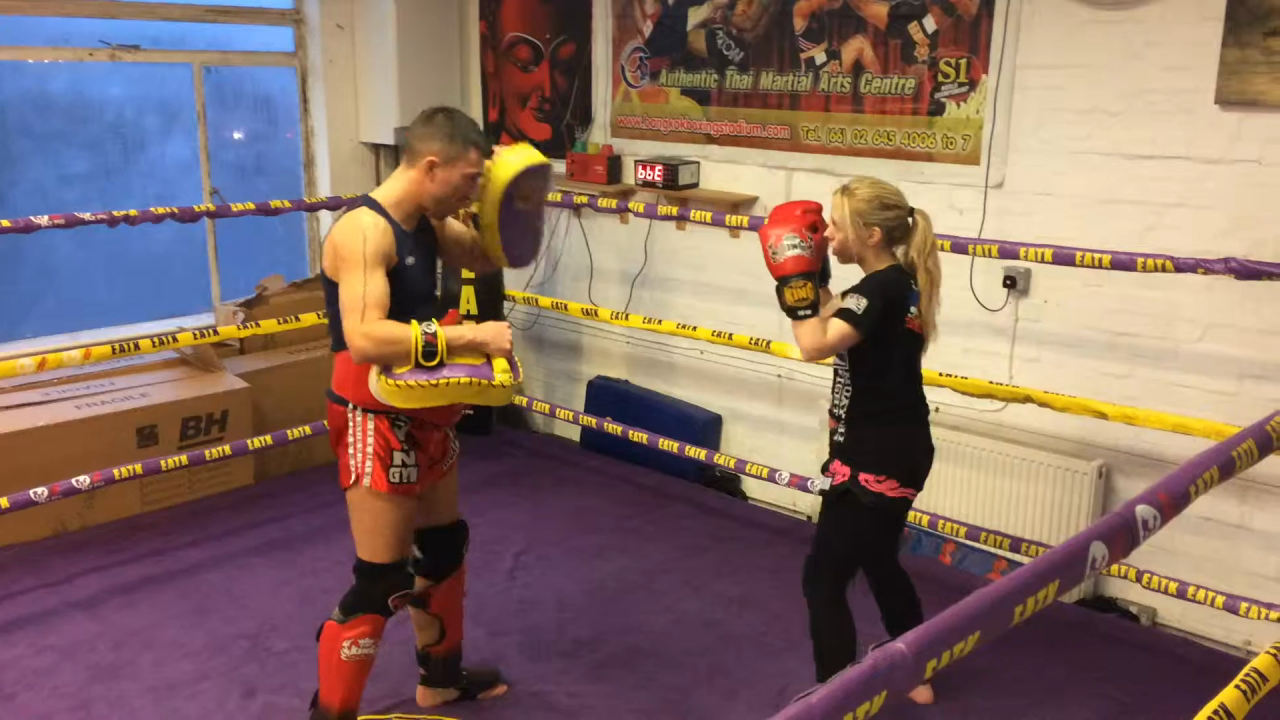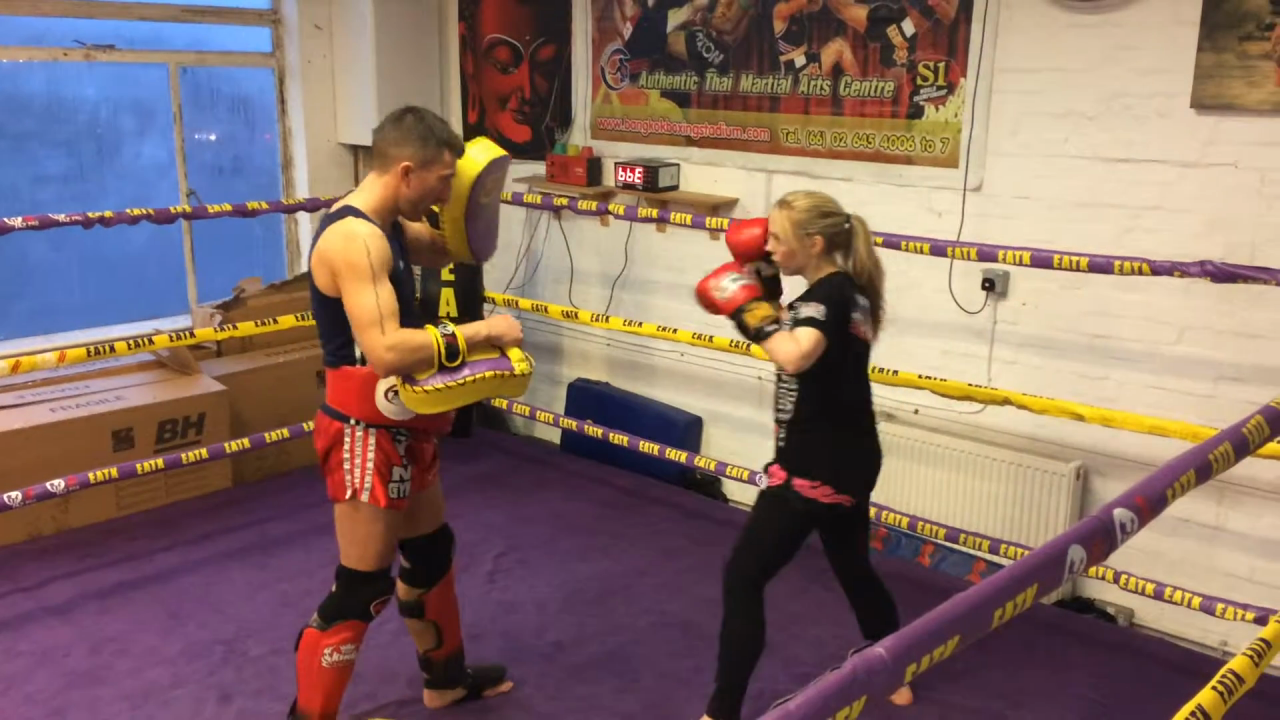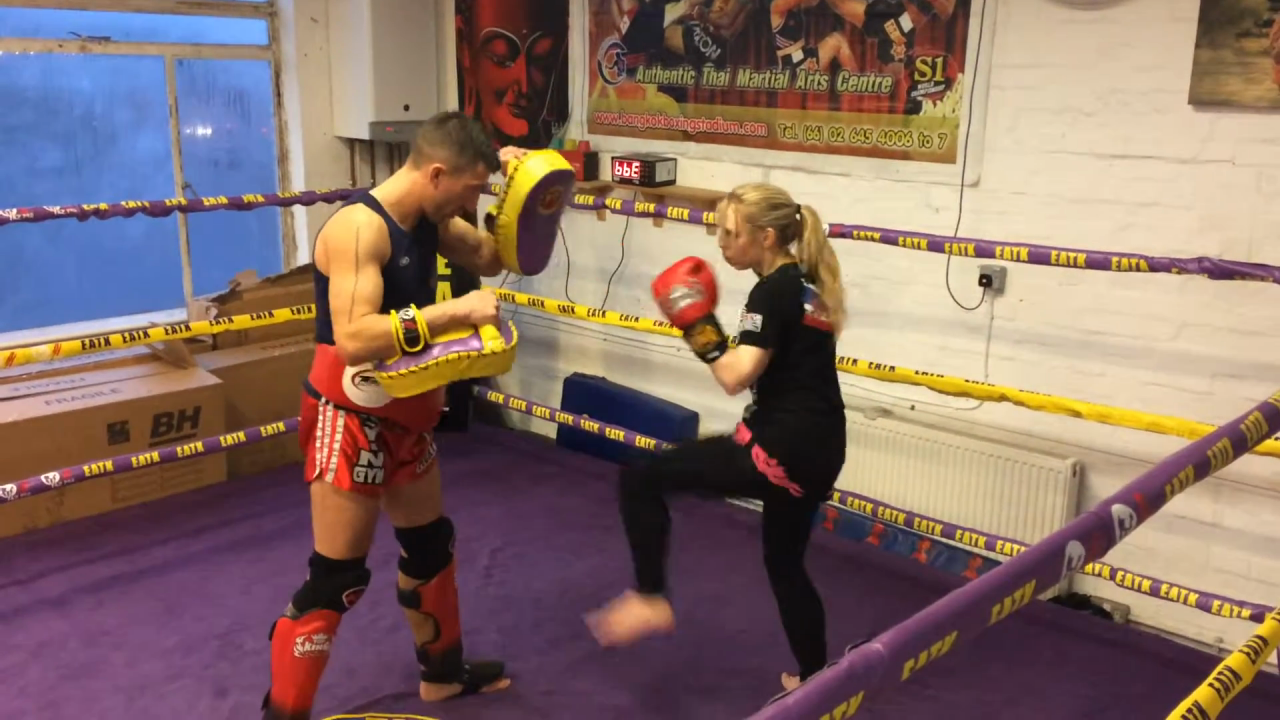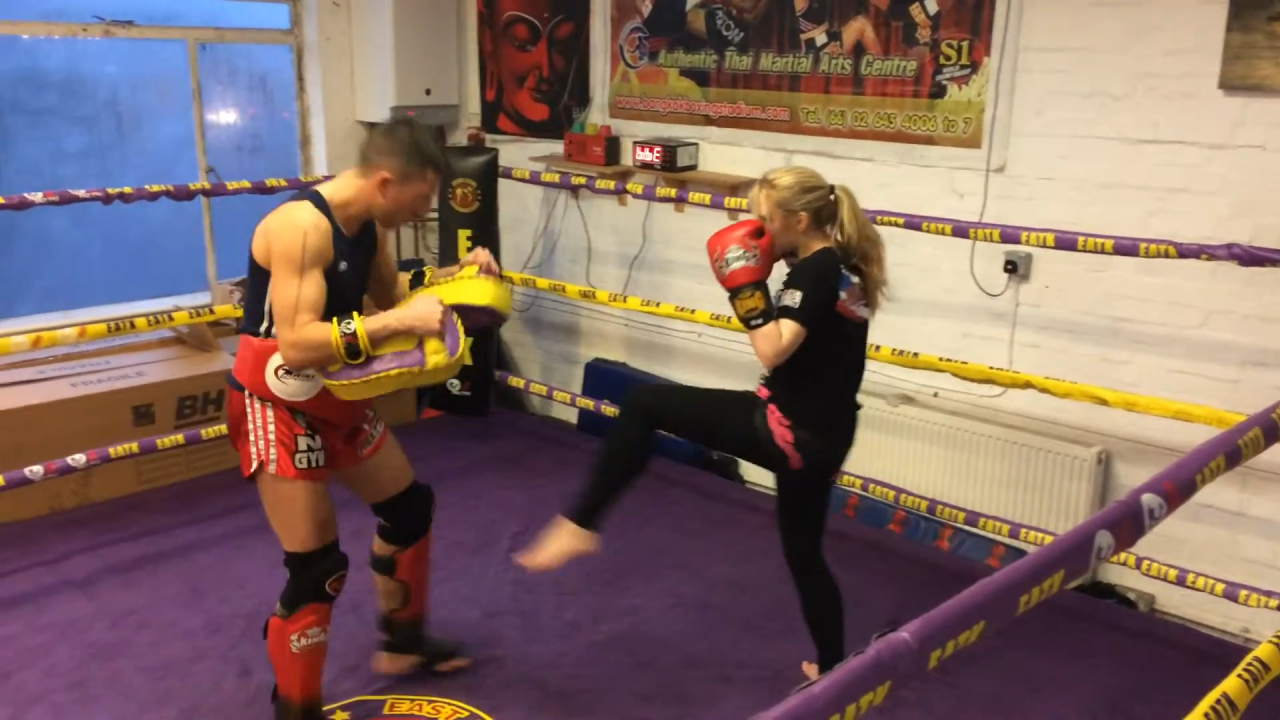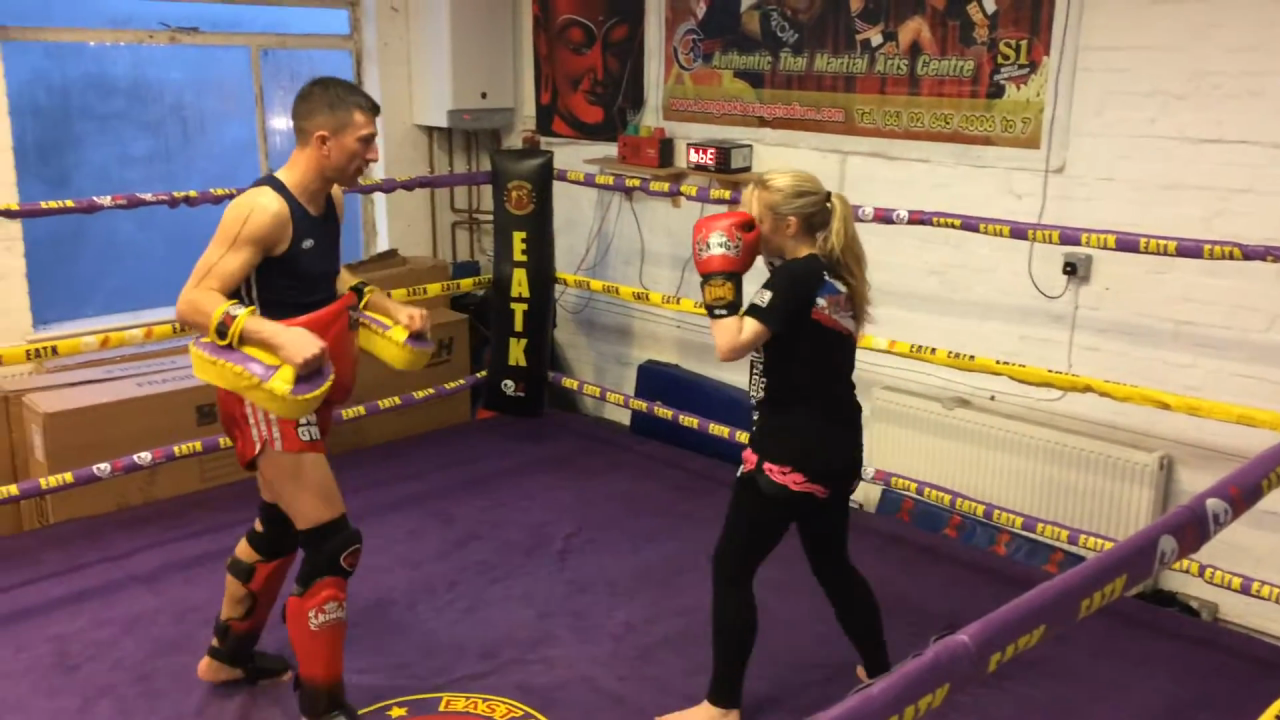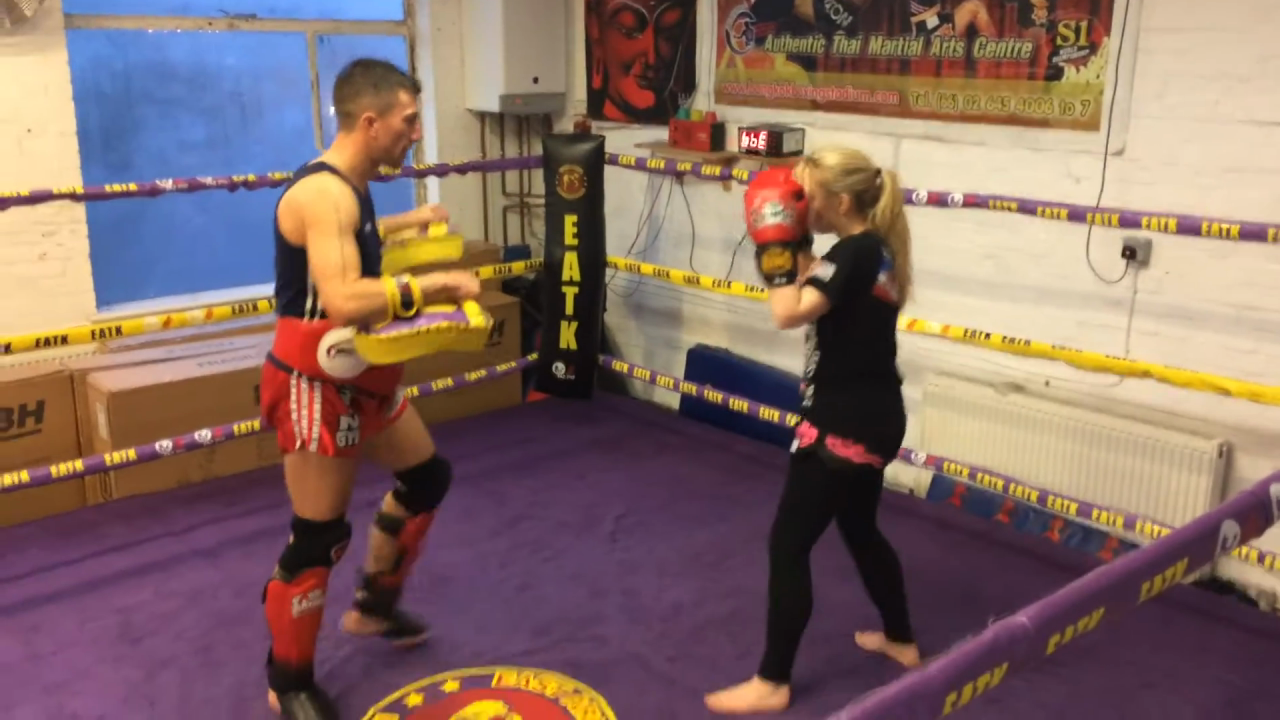
dt=0.5s
person 1, frame 1
left shoulder: (427, 221)
right shoulder: (364, 231)
left elbow: (487, 255)
right elbow: (364, 340)
right wrist: (470, 336)
left hip: (425, 416)
right hip: (376, 422)
left knee: (445, 544)
right knee: (381, 580)
person 1, frame 2
left shoulder: (384, 224)
right shoulder: (354, 240)
left elbow: (438, 250)
right elbow: (386, 351)
right wrist: (483, 331)
left hip: (407, 424)
right hip: (368, 432)
left knee: (430, 553)
right knee: (361, 589)
person 1, frame 3
left shoulder: (429, 218)
right shoulder: (359, 227)
left elbow: (491, 258)
right elbow: (353, 339)
right wrist: (455, 311)
left hip: (404, 413)
right hip: (350, 419)
left knee: (430, 544)
right knee: (337, 578)
left ankle: (442, 669)
person 1, frame 4
left shoulder: (367, 224)
right shoulder: (299, 227)
left elbow: (385, 292)
right elbow: (297, 342)
left wrist: (455, 282)
right wrist: (403, 321)
left hip: (336, 400)
right hip: (279, 411)
left knee: (409, 506)
right knee: (317, 569)
left ankle: (404, 640)
person 1, frame 5
left shoulder: (331, 200)
right shoulder: (263, 210)
right elbow: (192, 303)
left wrist: (391, 308)
right wrist: (277, 335)
left knee: (280, 527)
right knee: (333, 545)
left ankle: (230, 651)
person 1, frame 6
left shoulder: (348, 185)
right shoulder: (323, 194)
right elbow: (345, 300)
left wrist: (403, 226)
right wrist: (441, 284)
left hip: (361, 374)
right hip: (315, 384)
left knee: (426, 476)
right knee: (318, 537)
left ankle: (374, 602)
person 2, frame 1
left shoulder: (884, 288)
right shoulder: (896, 282)
left elbow: (815, 344)
right elbow: (833, 323)
left wrist: (792, 271)
right wrist: (812, 269)
left hip: (875, 458)
right hip: (897, 450)
left knee: (823, 580)
right knee: (878, 561)
person 2, frame 2
left shoulder: (829, 294)
right shoulder: (842, 290)
left elbow: (792, 356)
right elbow: (789, 333)
left wrist: (744, 304)
right wrist: (764, 283)
left hip: (816, 463)
right hip: (853, 457)
left knee: (743, 579)
right knee: (853, 567)
person 2, frame 3
left shoulder: (773, 292)
right shoulder: (810, 281)
left elbow: (736, 377)
left wrist: (696, 321)
left hip: (780, 446)
right hip: (820, 450)
left knee: (641, 478)
right knee: (786, 566)
left ankle: (648, 597)
right ankle: (814, 682)
person 2, frame 4
left shoulder: (812, 271)
right shoulder: (846, 266)
left elbow: (769, 350)
left wrist: (746, 284)
left hip: (783, 425)
right hip: (823, 439)
left knee: (646, 404)
right knee: (804, 553)
left ankle: (580, 525)
right ankle: (833, 669)
person 2, frame 5
left shoulder: (794, 278)
right shoulder: (832, 274)
left elbow: (729, 345)
left wrist: (718, 276)
right wrist: (764, 266)
left hip: (790, 453)
right hip: (837, 449)
left knee: (730, 568)
right knee: (831, 562)
right ankle: (880, 673)
person 2, frame 6
left shoulder: (853, 255)
right shoulder: (873, 249)
left elbow: (788, 313)
right elbow: (815, 284)
left wrist: (774, 243)
right wrist: (792, 241)
left hip: (844, 424)
right hip: (873, 418)
left knee: (788, 544)
right knee: (860, 528)
right ankle: (900, 640)
